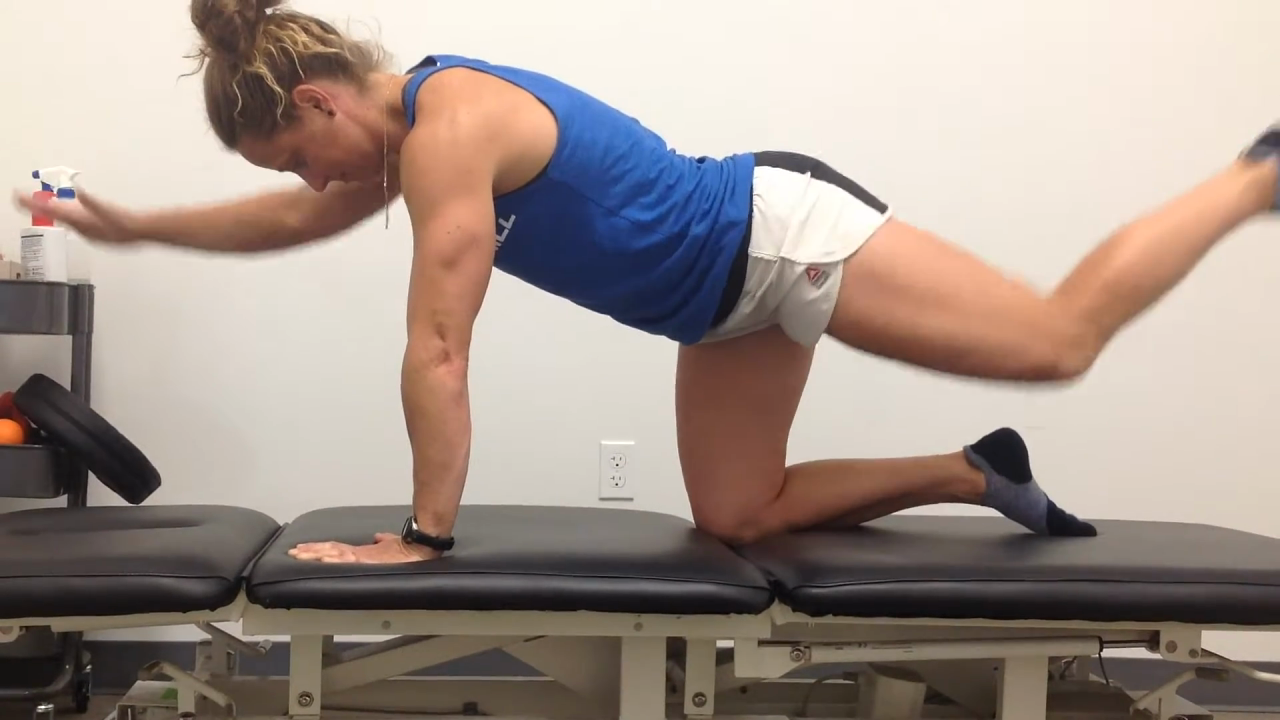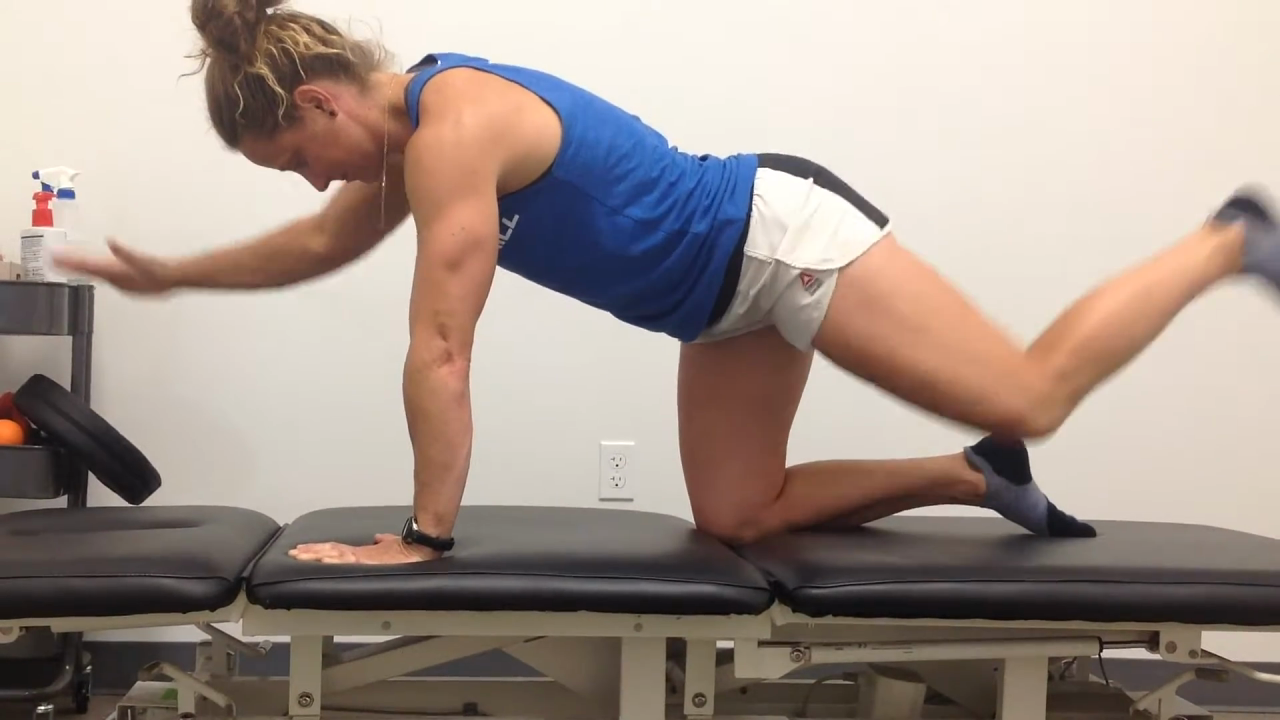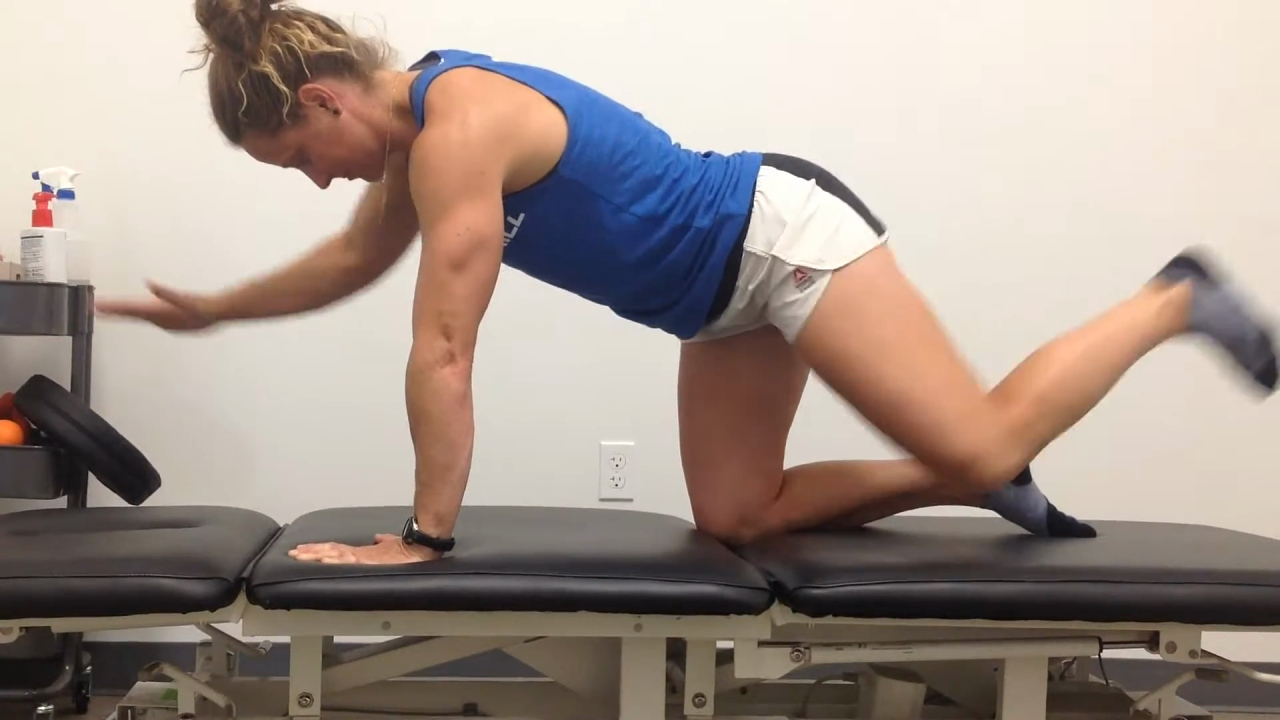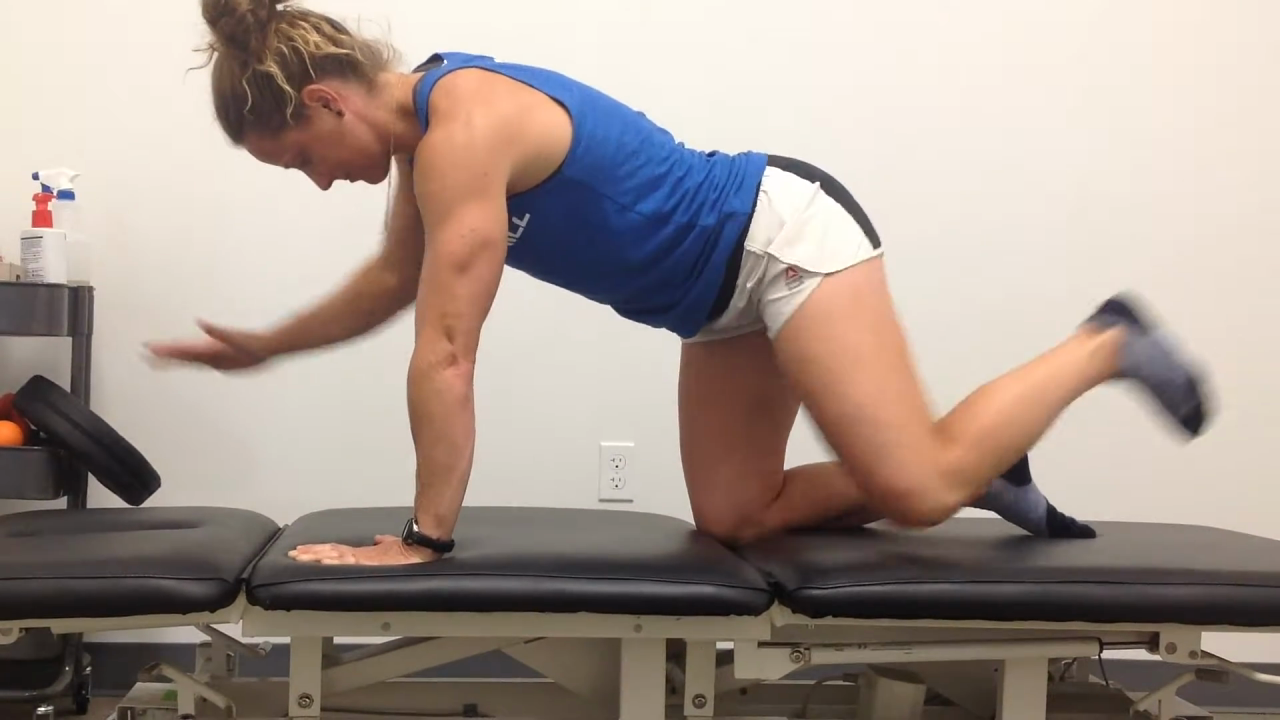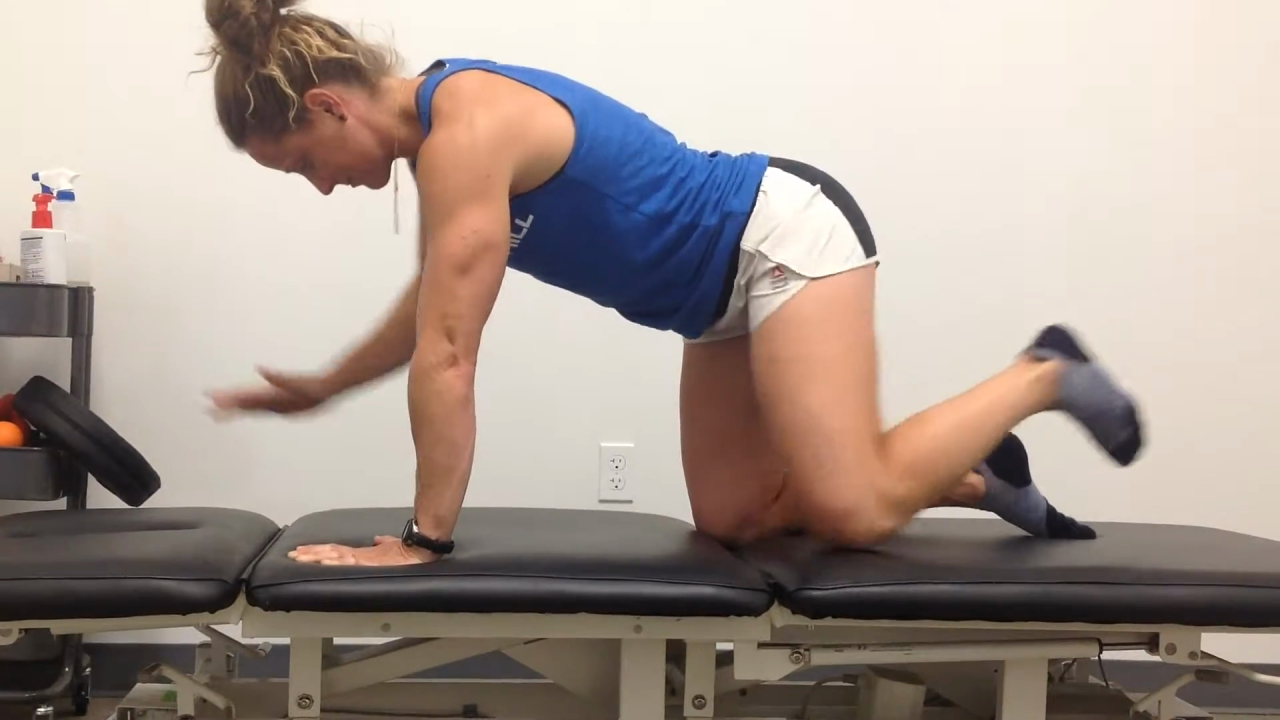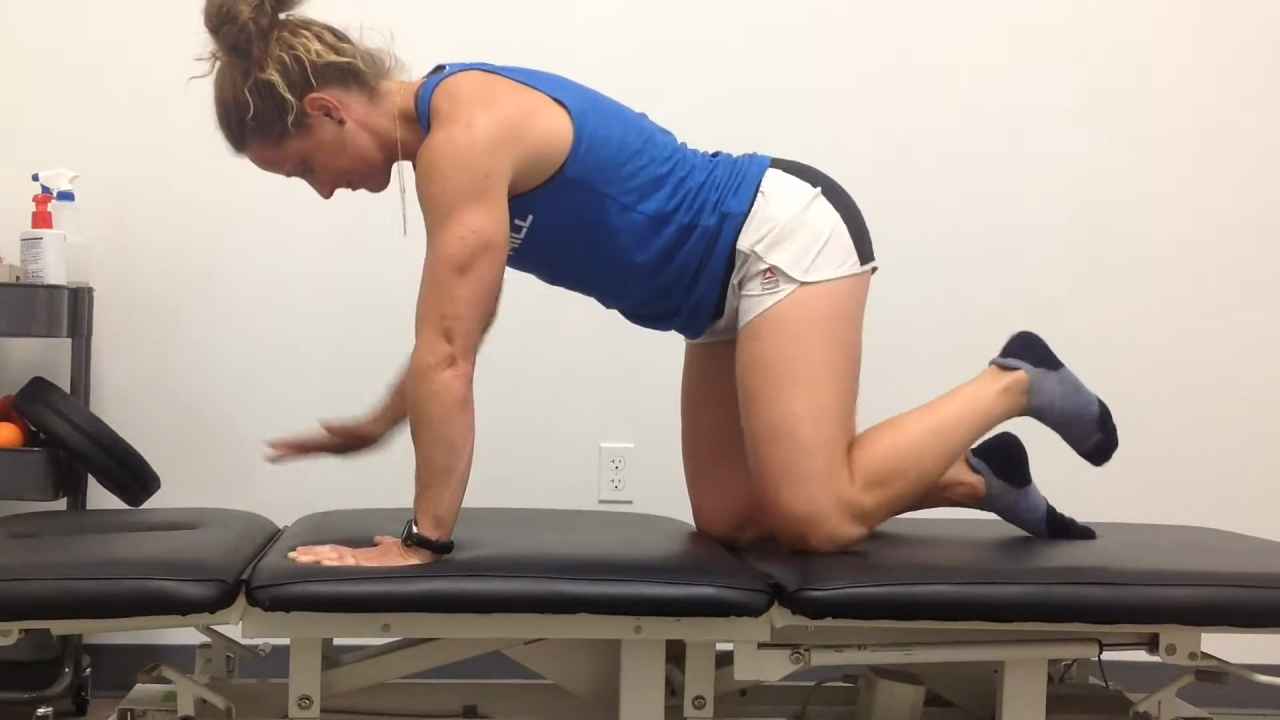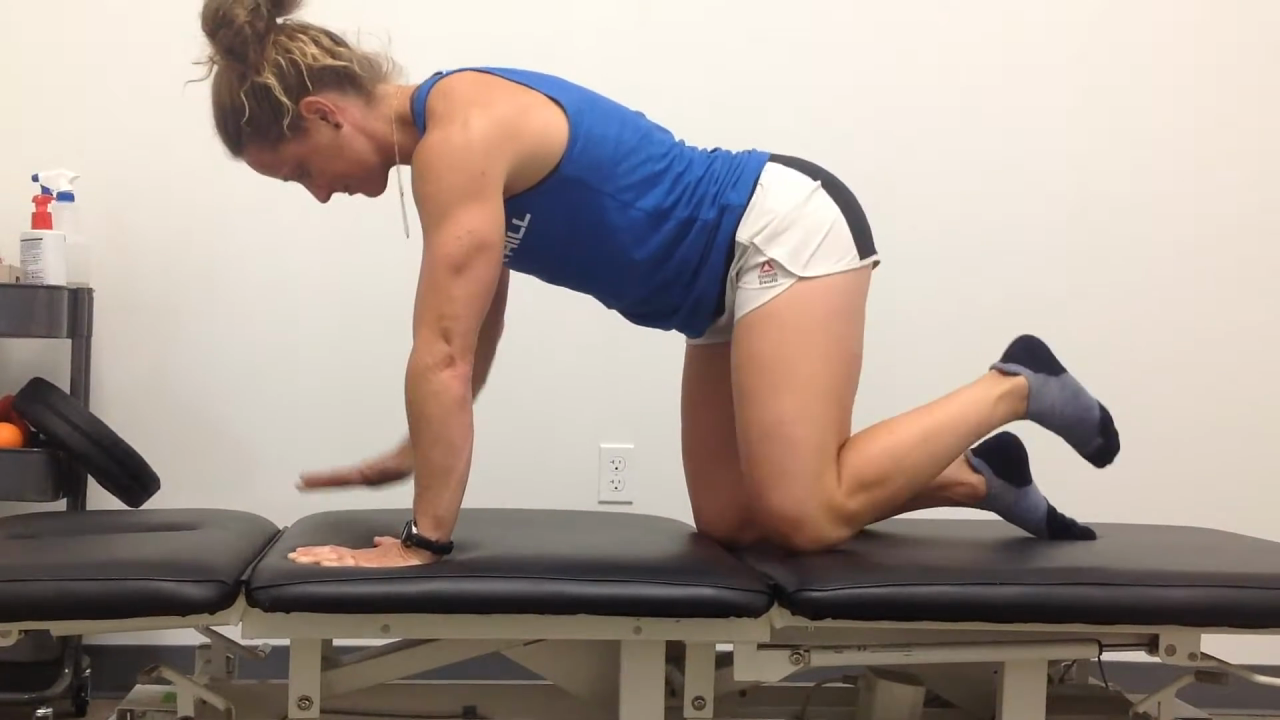
dt=0.1s
person 1, frame 1
left shoulder: (445, 130)
right shoulder: (406, 123)
left elbow: (437, 356)
right elbow: (294, 215)
left wrist: (424, 533)
right wrist: (133, 223)
left hip: (784, 235)
right hip: (736, 290)
left knee: (1060, 337)
right knee: (738, 517)
right ankle: (976, 474)
person 1, frame 2
left shoulder: (451, 131)
right shoulder: (414, 128)
left elbow: (439, 356)
right elbow: (326, 239)
left wrist: (424, 533)
right wrist: (169, 272)
left hip: (783, 229)
right hip: (734, 280)
left knee: (1024, 396)
right knee: (739, 515)
right ankle: (984, 482)
person 1, frame 3
left shoulder: (455, 131)
right shoulder: (420, 127)
left elbow: (441, 355)
right elbow: (350, 260)
left wrist: (425, 534)
right wrist: (209, 307)
left hip: (780, 233)
right hip: (735, 286)
left knee: (983, 441)
right knee: (738, 516)
left ankle: (1172, 302)
right ankle: (988, 485)
person 1, frame 4
left shoulder: (460, 129)
right shoulder: (433, 127)
left elbow: (444, 353)
right elbow: (395, 280)
left wrist: (425, 536)
right wrist: (262, 346)
left hip: (787, 229)
right hip: (737, 280)
left knee: (919, 484)
right knee: (738, 517)
left ankle: (1101, 349)
right ankle: (988, 482)
person 1, frame 5
left shoulder: (464, 132)
right shoulder: (440, 129)
left elbow: (447, 355)
right elbow: (427, 308)
left wrist: (425, 536)
right wrist: (322, 387)
left hip: (780, 231)
right hip: (733, 277)
left knee: (855, 512)
right knee: (735, 517)
left ankle: (1043, 374)
right ankle: (975, 480)
person 1, frame 6
left shoulder: (462, 133)
right shoulder: (447, 132)
left elbow: (445, 354)
right elbow: (463, 331)
left wrist: (425, 535)
right wrist: (374, 426)
left hip: (786, 232)
right hip: (738, 268)
left knee: (817, 516)
right knee: (734, 520)
left ankle: (1012, 384)
right ankle: (981, 477)
person 1, frame 7
left shoulder: (457, 135)
right shoulder: (450, 134)
left elbow: (441, 355)
right elbow: (475, 333)
left wrist: (425, 537)
right wrist: (411, 456)
left hip: (784, 228)
right hip: (736, 264)
left knee: (805, 516)
right knee: (733, 521)
left ankle: (1012, 386)
right ankle: (982, 478)
